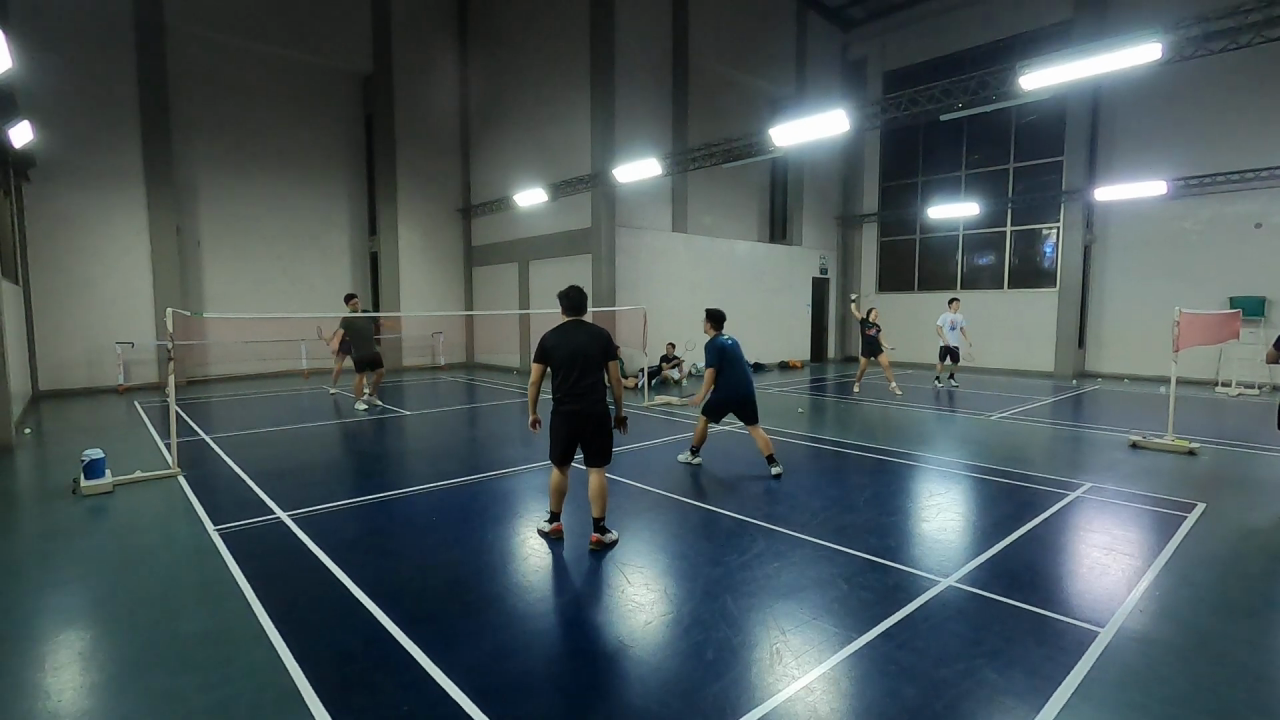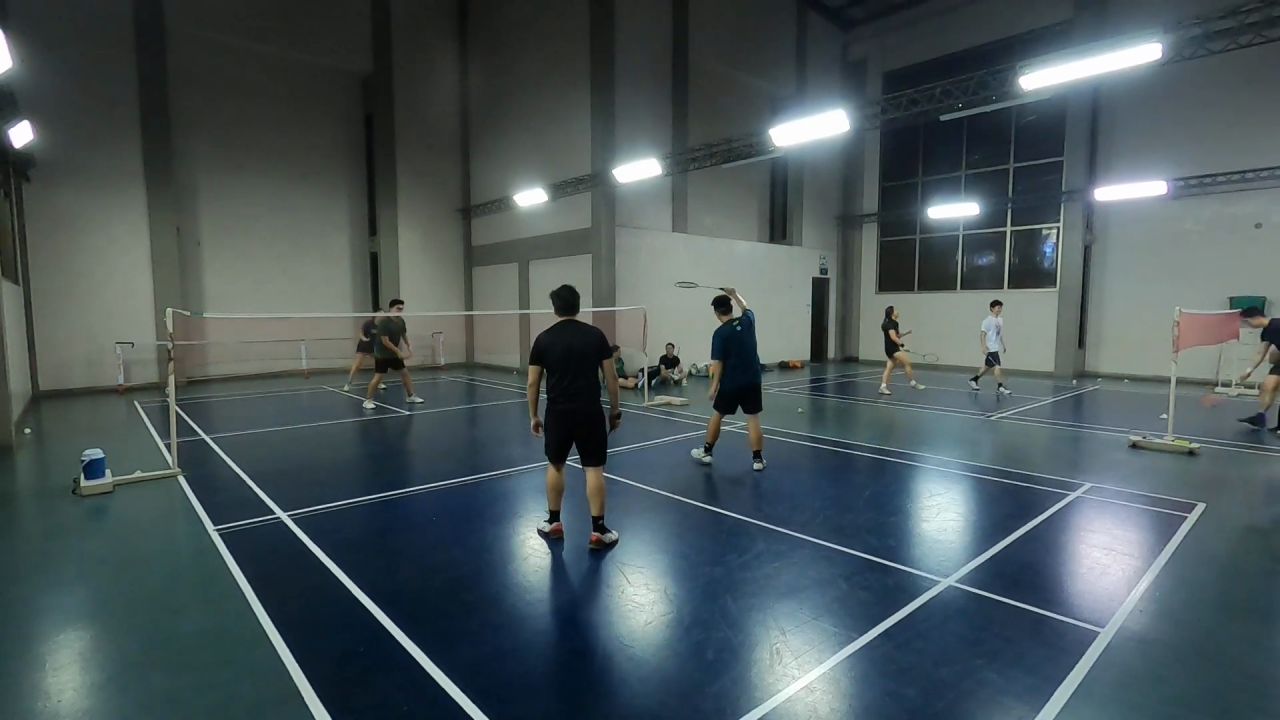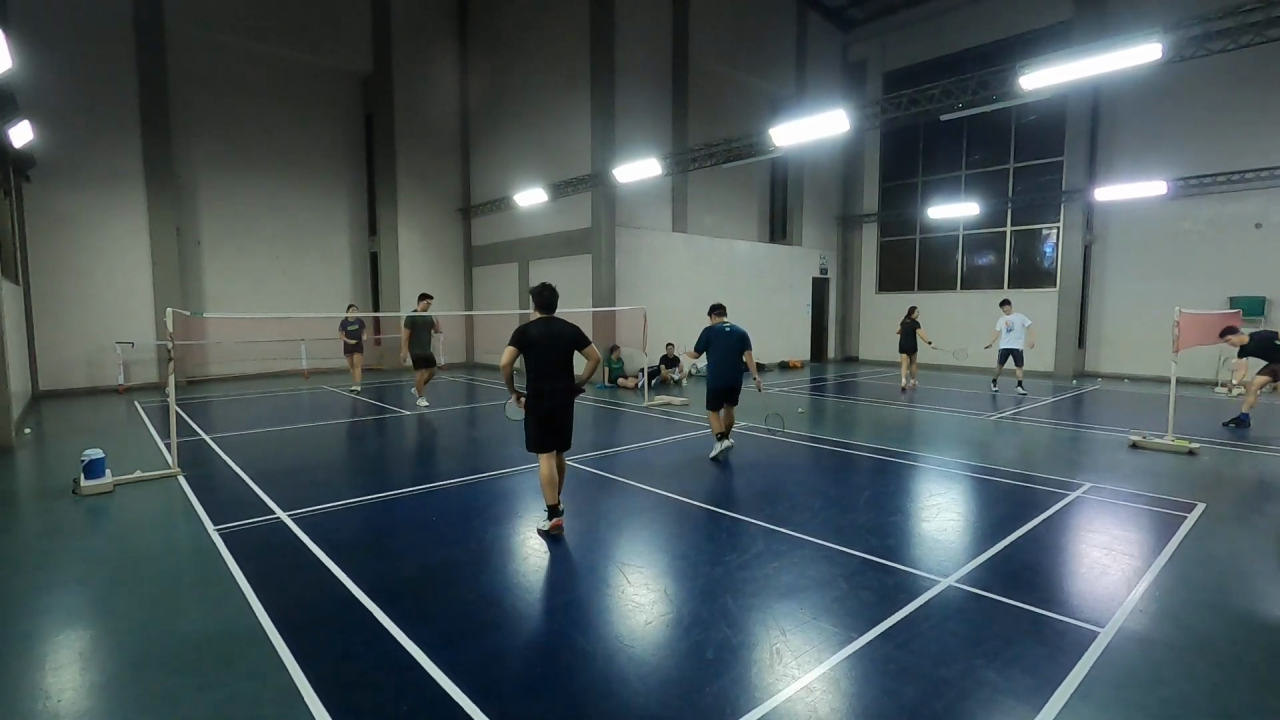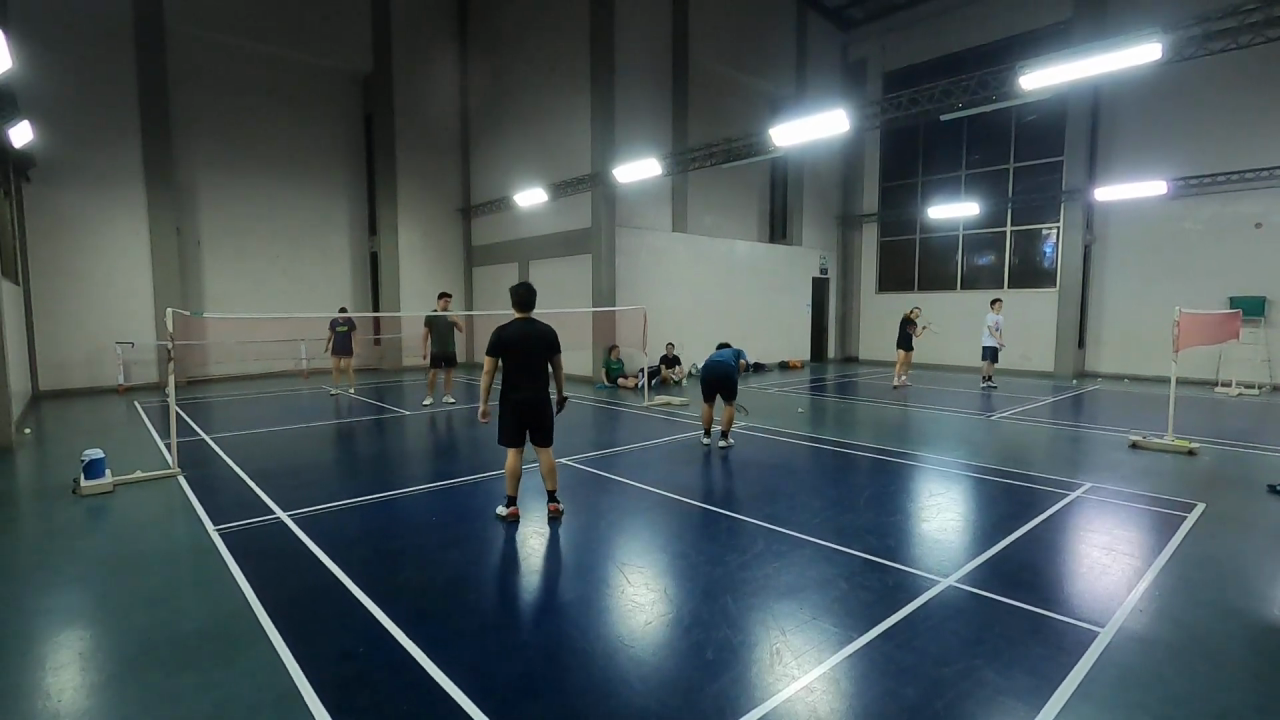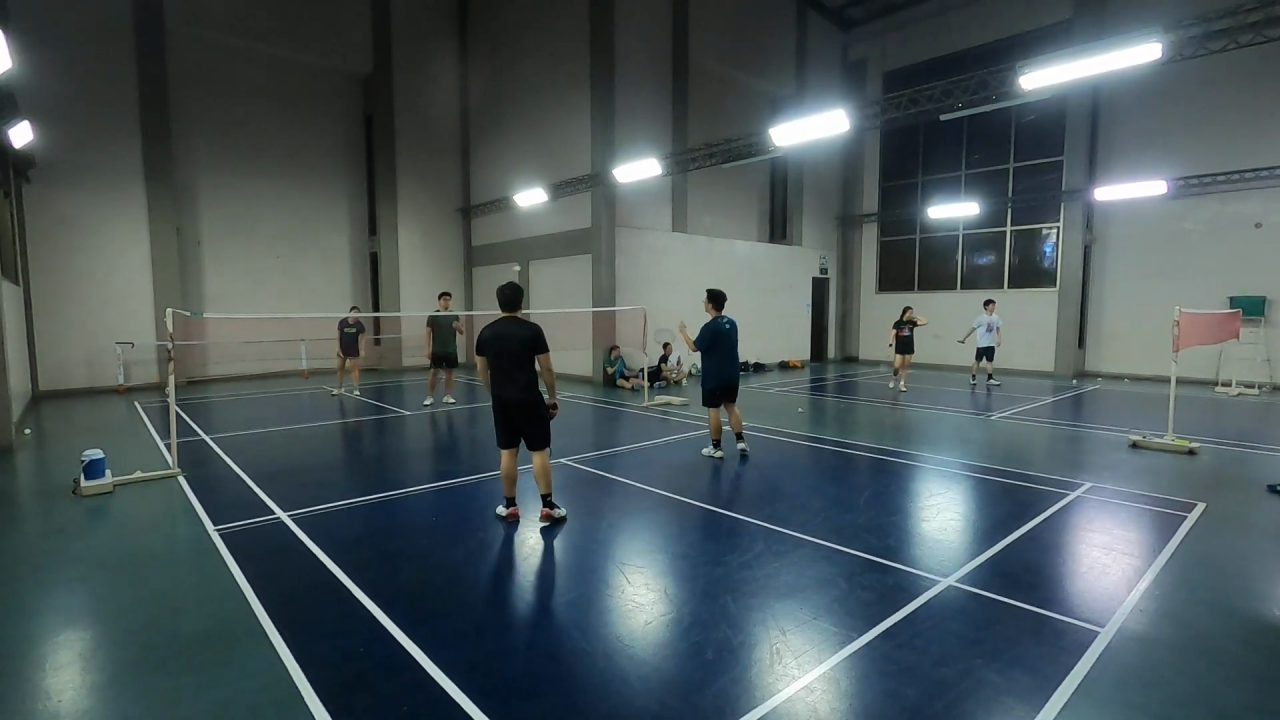
dt=1s
person 1, frame 1
left shoulder: (549, 338)
right shoulder: (602, 336)
left elbow: (534, 381)
right elbow: (615, 379)
left wrist: (533, 413)
right wrist: (619, 412)
left hip: (564, 413)
right hip: (596, 412)
left knee: (559, 467)
right knee: (597, 471)
left ankle: (554, 523)
right ankle: (599, 532)
person 1, frame 2
left shoulder: (543, 339)
right shoulder: (595, 335)
left elbow: (532, 383)
right elbow: (611, 377)
left wrist: (534, 416)
right wrist: (615, 410)
left hip: (557, 412)
right hip: (589, 411)
left knee: (555, 466)
right knee: (594, 469)
left ankle: (554, 522)
right ankle: (598, 530)
person 1, frame 3
left shoulder: (525, 331)
right shoulder: (570, 329)
left elbow: (505, 363)
right elbow: (595, 358)
left wrist: (513, 391)
right wrist: (579, 384)
left hip: (538, 403)
right hip: (564, 401)
left knee: (546, 458)
right knee: (559, 454)
left ankle: (554, 516)
right ankle: (556, 503)
person 1, frame 4
left shoulder: (501, 333)
right shoulder: (548, 332)
left elbow: (488, 371)
right elbow: (558, 368)
left wrist: (483, 403)
right wrist: (561, 393)
left hip: (512, 402)
right hip: (541, 401)
left knee: (514, 452)
right knee: (545, 451)
left ankle: (511, 506)
right ankle: (553, 502)
person 1, frame 5
left shoulder: (486, 333)
right shoulder: (532, 330)
left elbow: (482, 371)
right elbow: (547, 369)
right wrist: (552, 398)
left hip: (502, 402)
right hip: (529, 400)
left knee: (508, 453)
right knee: (539, 452)
left ankle: (510, 506)
right ankle: (547, 506)
